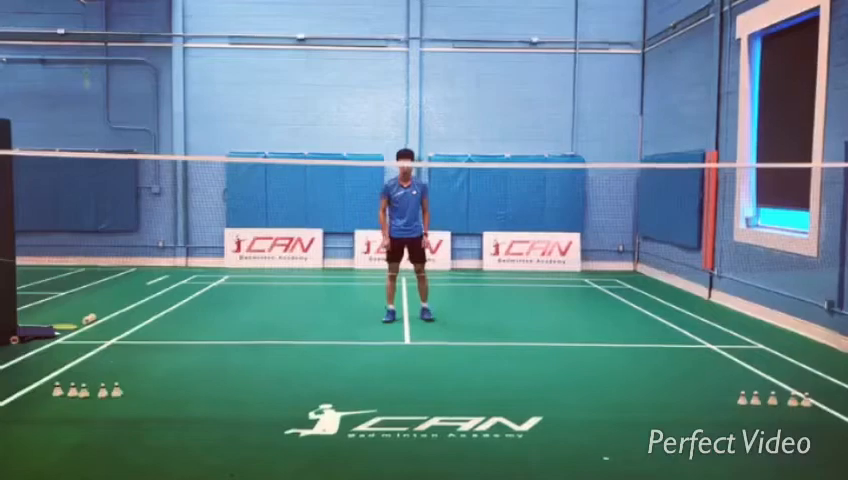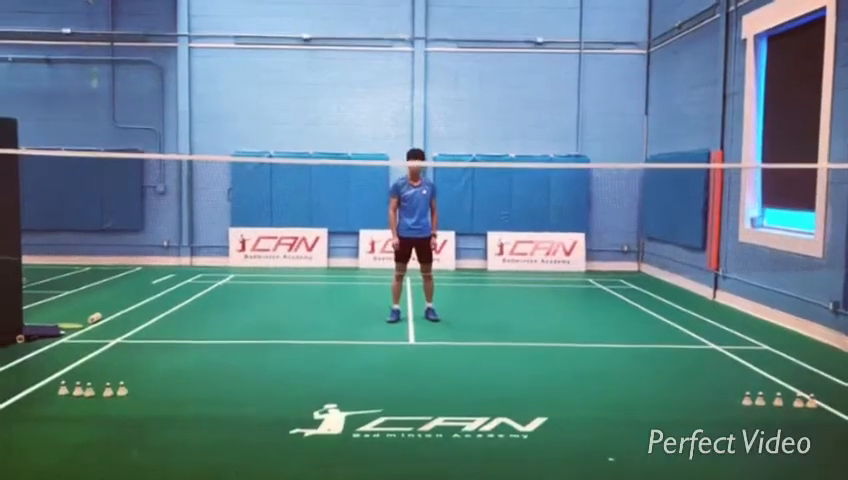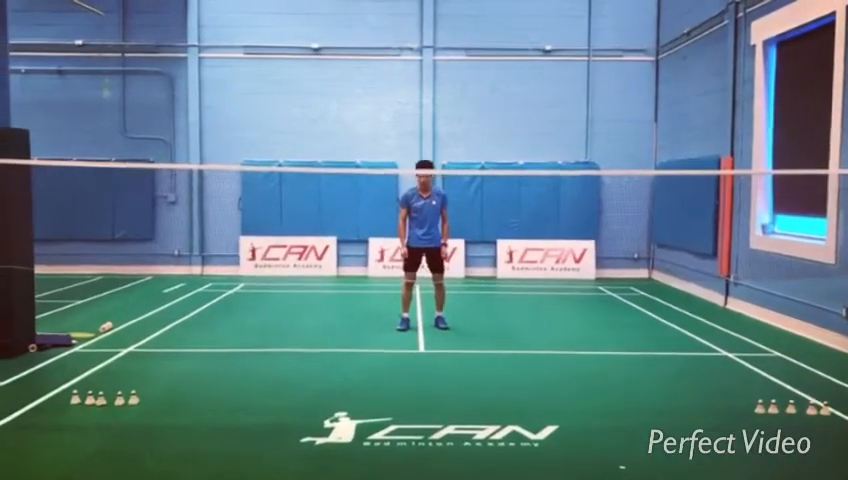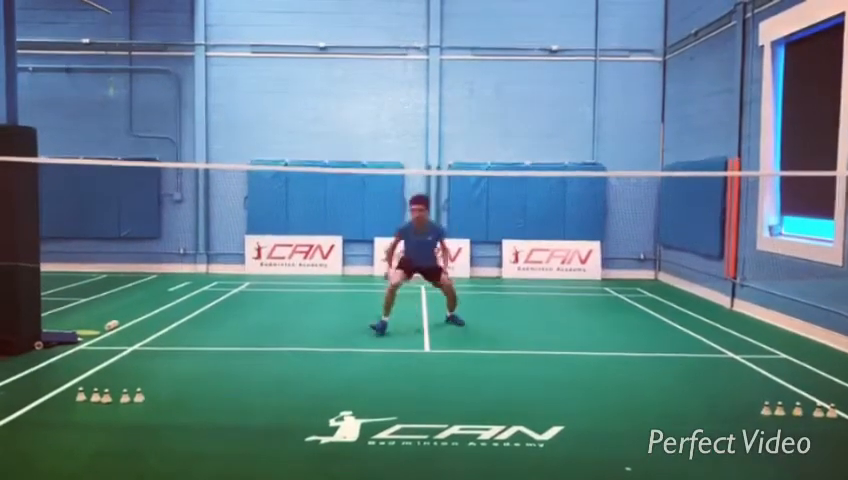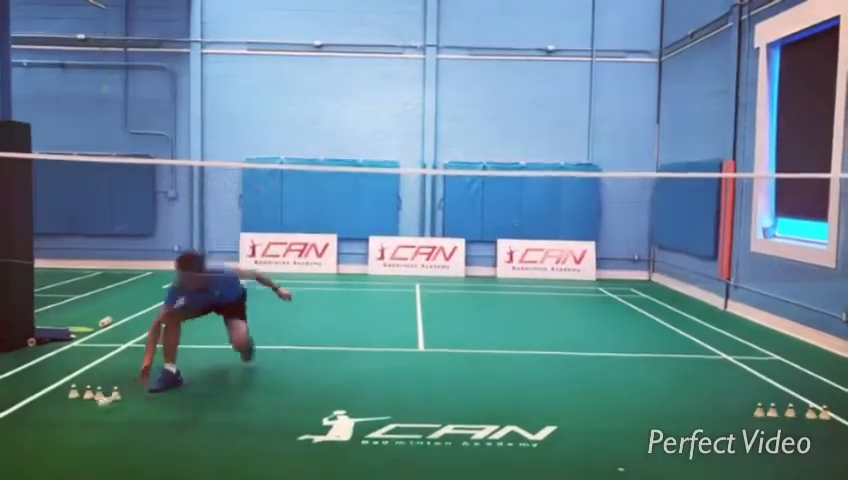
dt=1s
person 1, frame 1
left shoulder: (421, 186)
right shoulder: (389, 186)
left elbow: (425, 211)
right elbow: (382, 211)
left wrist: (425, 234)
right wrist: (384, 236)
left hip: (415, 235)
right hip: (395, 236)
left knee: (421, 273)
right knee: (392, 274)
left ankle: (425, 307)
right ankle: (390, 309)
person 1, frame 2
left shoulder: (430, 186)
right shoulder: (398, 185)
left elbow: (434, 211)
right elbow: (392, 211)
left wrist: (434, 234)
right wrist: (394, 235)
left hip: (424, 235)
right hip: (403, 235)
left knee: (427, 273)
right knee: (399, 273)
left ankle: (429, 308)
right ankle: (395, 309)
person 1, frame 3
left shoulder: (441, 195)
right shoulder: (408, 196)
left elbow: (445, 221)
right elbow: (402, 221)
left wrist: (444, 243)
right wrist: (403, 244)
left hip: (434, 245)
right hip: (413, 245)
left knee: (439, 282)
right knee: (408, 282)
left ankle: (439, 316)
right ankle: (405, 317)
person 1, frame 4
left shoulder: (436, 229)
right shoulder: (405, 229)
left elbow: (443, 248)
right elbow: (392, 246)
left wrist: (444, 271)
right wrist: (389, 267)
left hip: (428, 264)
right hip: (408, 262)
left knee: (450, 289)
right knee: (392, 284)
left ankle: (451, 315)
right ankle: (383, 321)
person 1, frame 5
left shoulder: (223, 277)
right shoulder: (178, 287)
left elbow: (253, 275)
right elbow: (157, 323)
left wrist: (278, 290)
right wrist: (148, 359)
left hip: (229, 301)
right hip: (201, 302)
left knee: (240, 343)
right knee: (173, 318)
left ankle: (246, 347)
right ankle: (170, 371)
